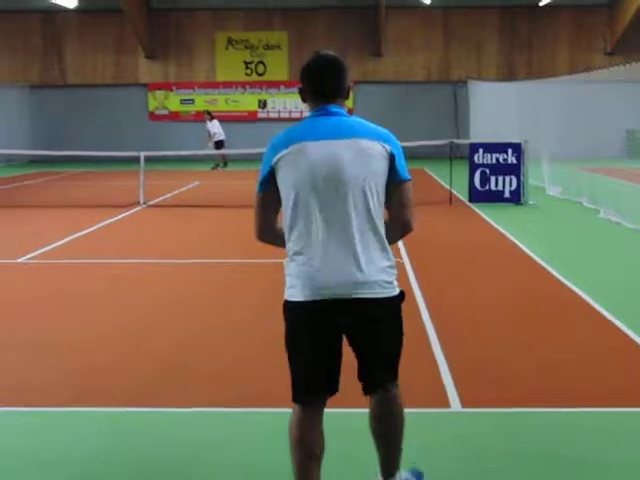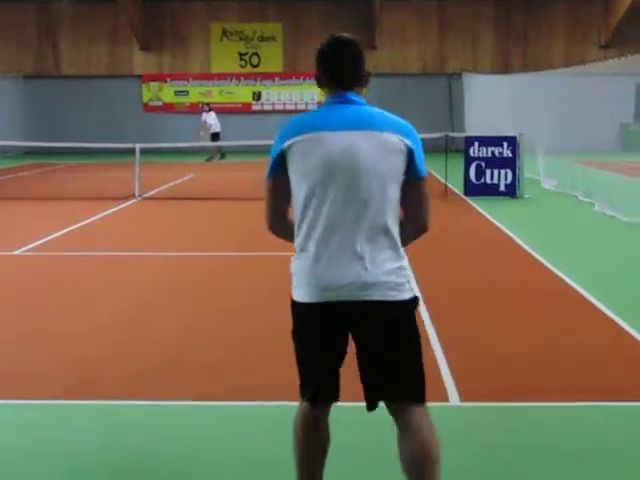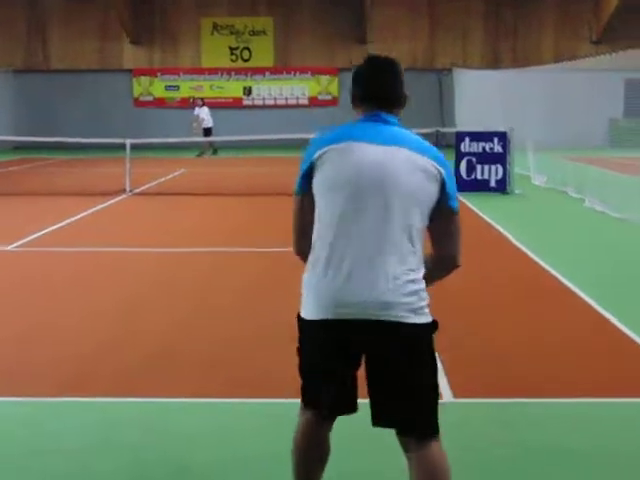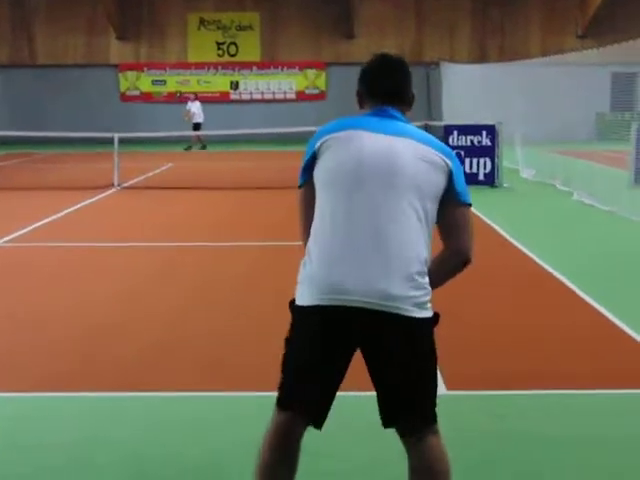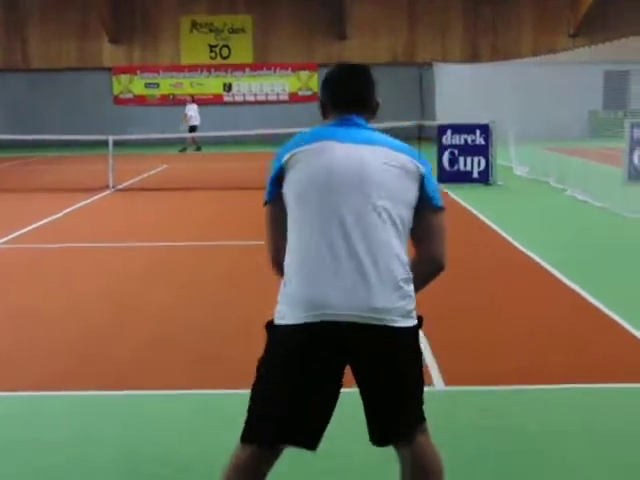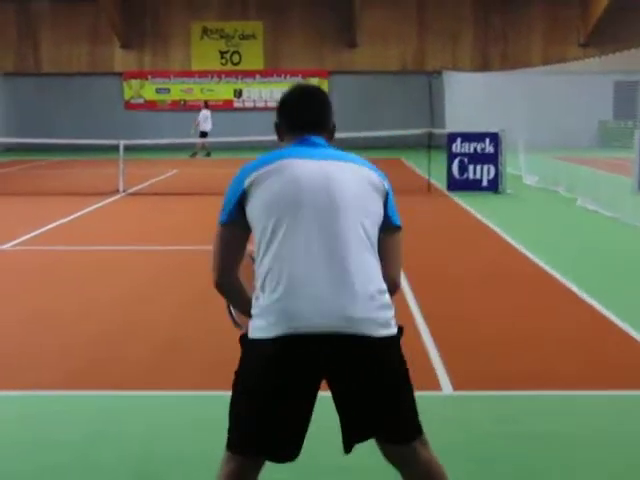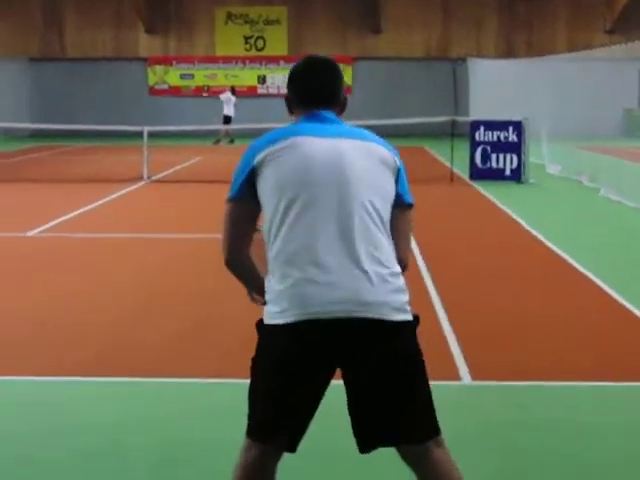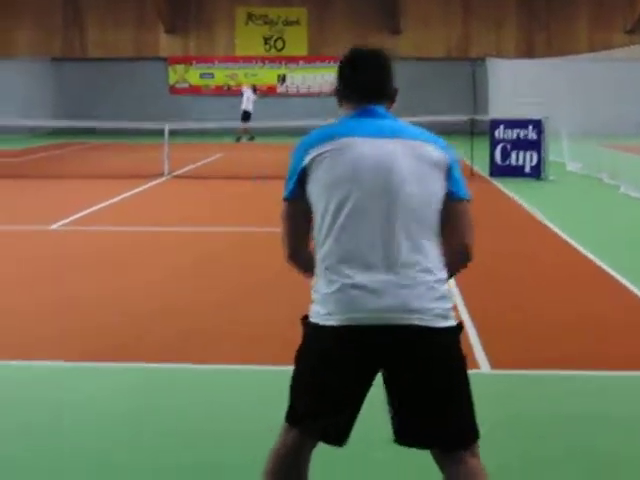
dt=0.2s
person 1, frame 1
left shoulder: (281, 147)
right shoulder: (381, 140)
left elbow: (264, 231)
right elbow: (403, 221)
left hip: (307, 292)
right hip: (375, 288)
left knee: (309, 404)
right knee: (385, 389)
person 1, frame 2
left shoulder: (292, 134)
right shoulder: (401, 133)
left elbow: (275, 221)
right elbow: (419, 221)
left hip: (315, 291)
right hip: (387, 290)
left knee: (315, 402)
right knee: (410, 407)
person 1, frame 3
left shoulder: (322, 147)
right shoulder: (433, 160)
left elbow: (302, 244)
right elbow: (450, 257)
left hip: (325, 308)
right hip: (403, 312)
left knee: (315, 414)
right knee: (421, 438)
person 1, frame 4
left shoulder: (326, 138)
right shoulder: (441, 154)
right elbow: (461, 252)
left hip: (321, 299)
right hip: (403, 306)
left knee: (289, 419)
right knee: (420, 432)
person 1, frame 5
left shoulder: (293, 152)
right shoulder: (411, 160)
left elbow: (278, 256)
right elbow: (434, 259)
left hip: (302, 315)
right hip: (388, 318)
right knee: (412, 435)
person 1, frame 6
left shoulder: (253, 173)
right shoulder: (371, 174)
left elbow: (223, 276)
right elbow: (391, 278)
left hip: (279, 330)
right hip: (367, 327)
person 1, frame 7
left shoulder: (263, 150)
right shoulder: (383, 150)
left elbow: (233, 254)
right elbow: (401, 255)
left hip: (295, 315)
right hip: (384, 312)
person 1, frame 8
left shoulder: (313, 148)
right shoulder: (437, 149)
left elbow: (295, 251)
right elbow: (461, 250)
left hip: (339, 316)
right hip: (426, 317)
left knee: (297, 437)
